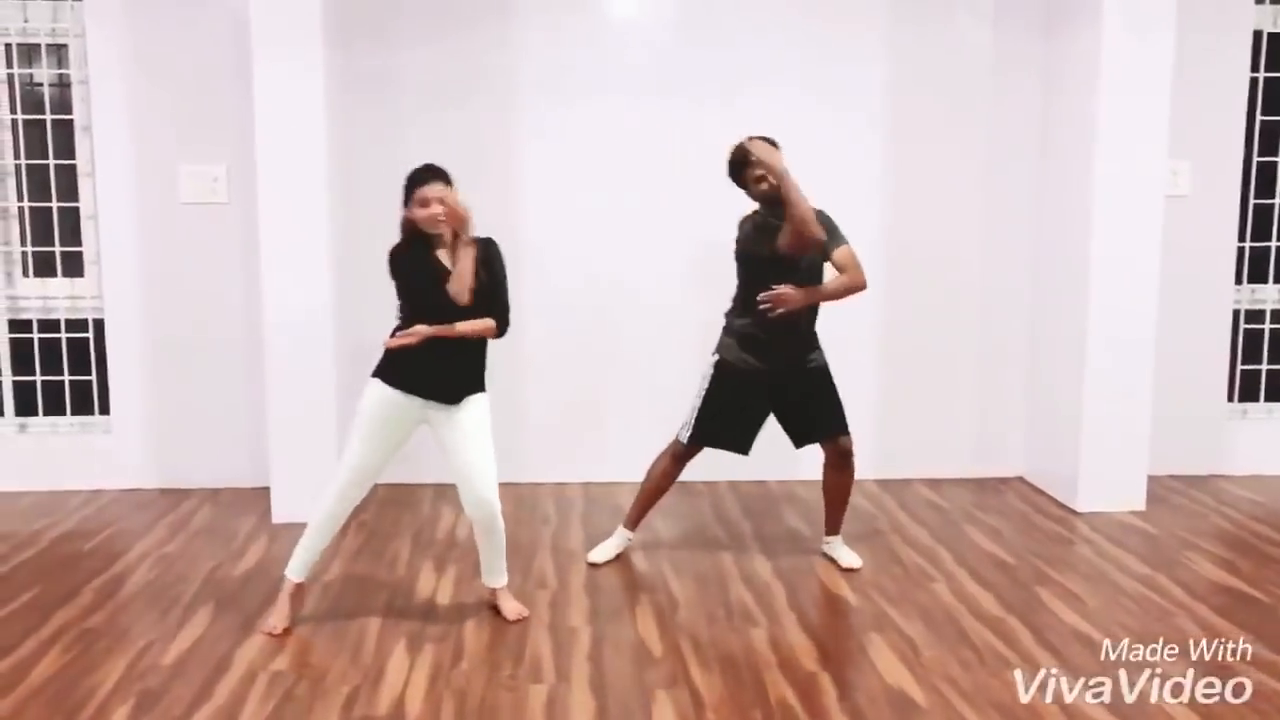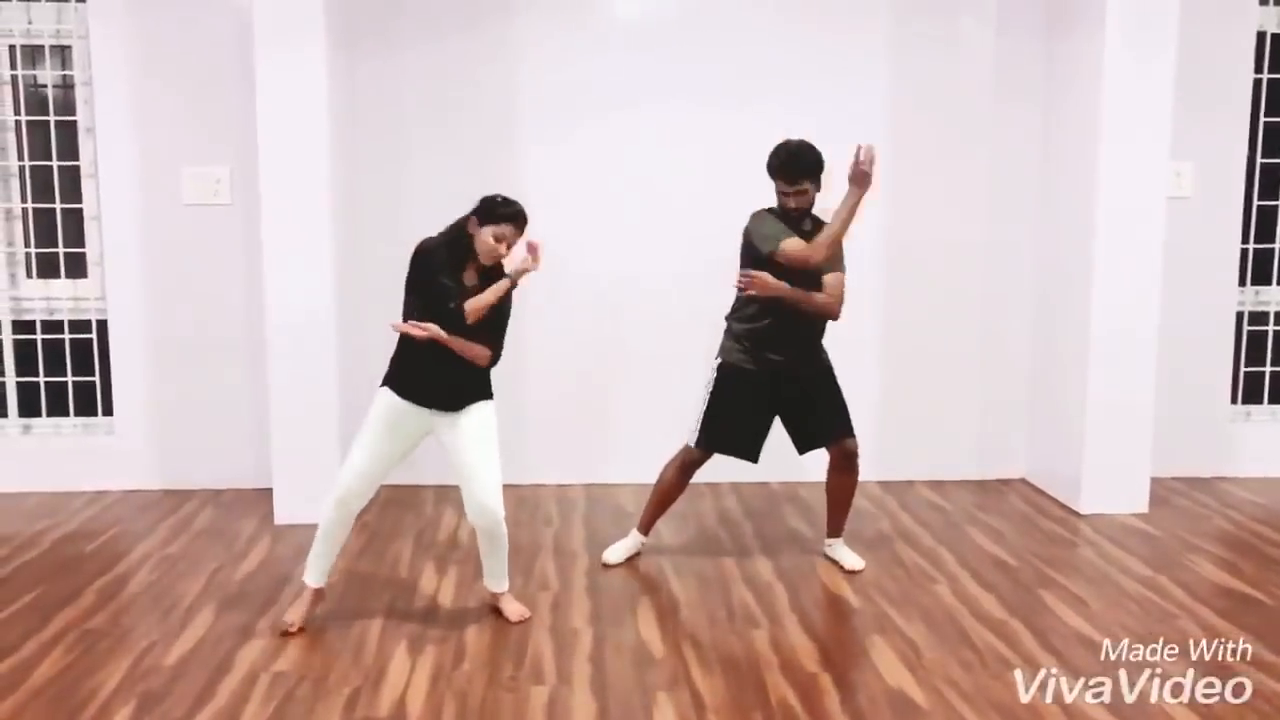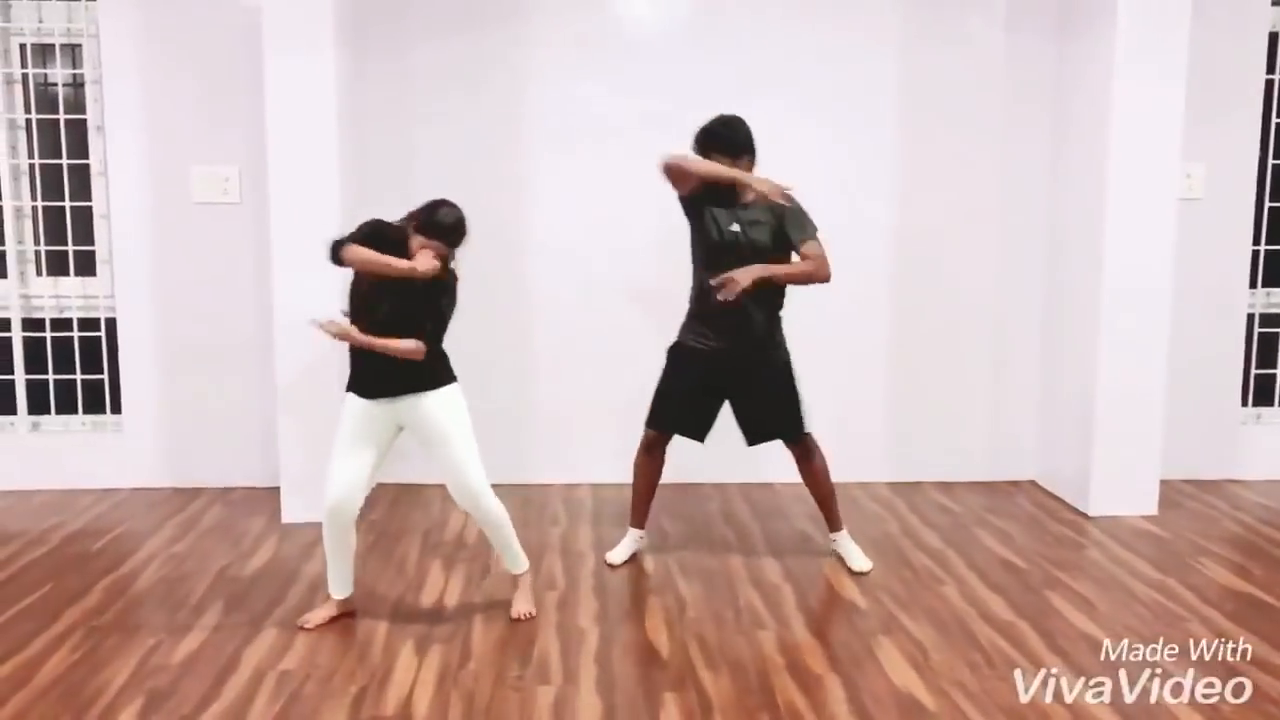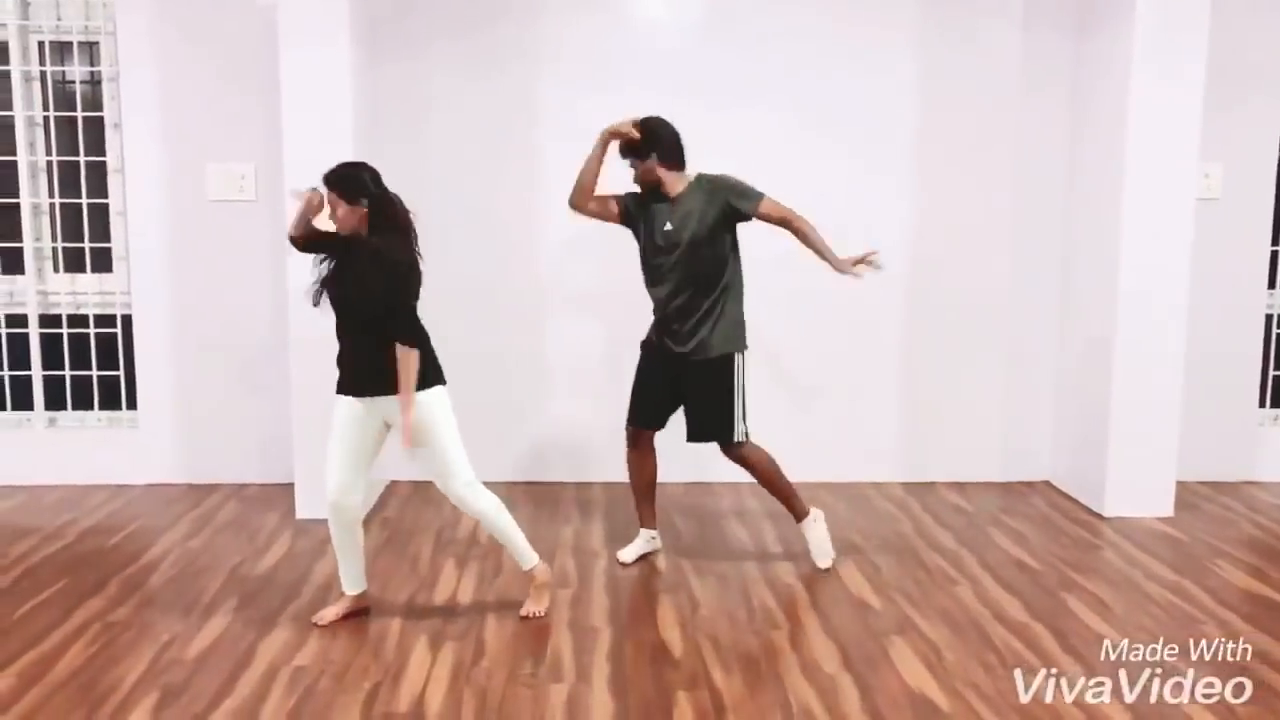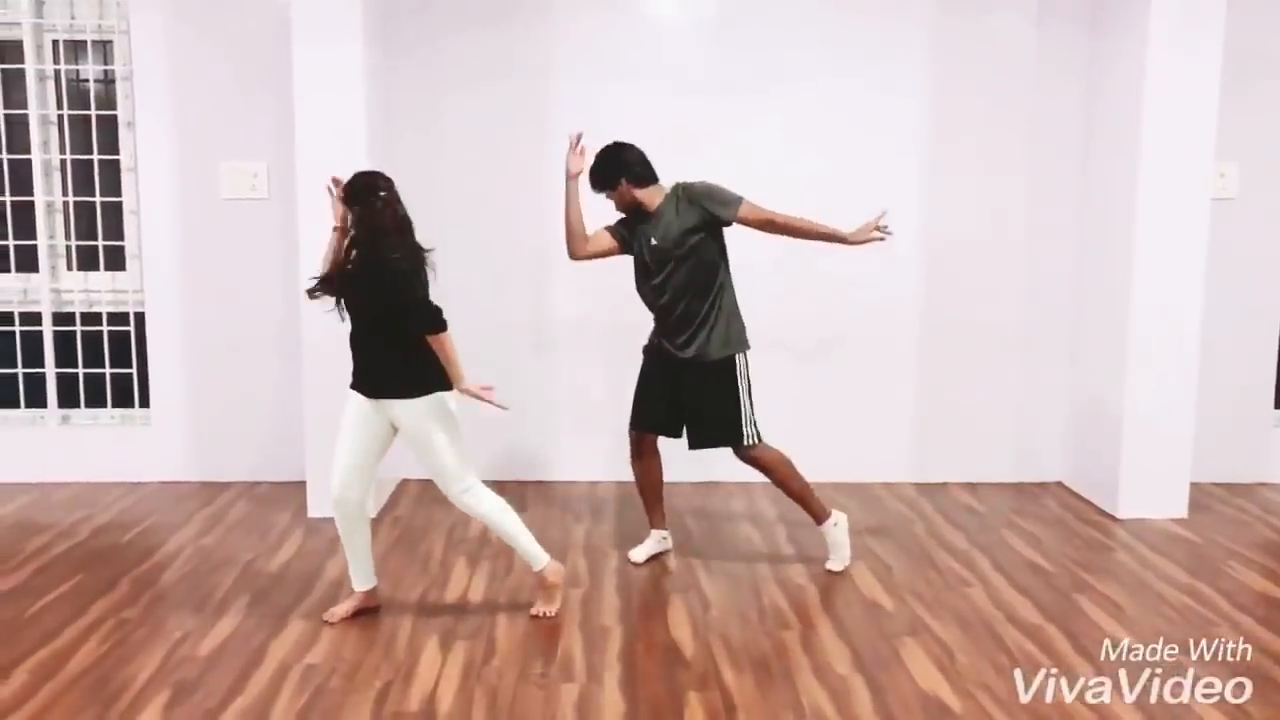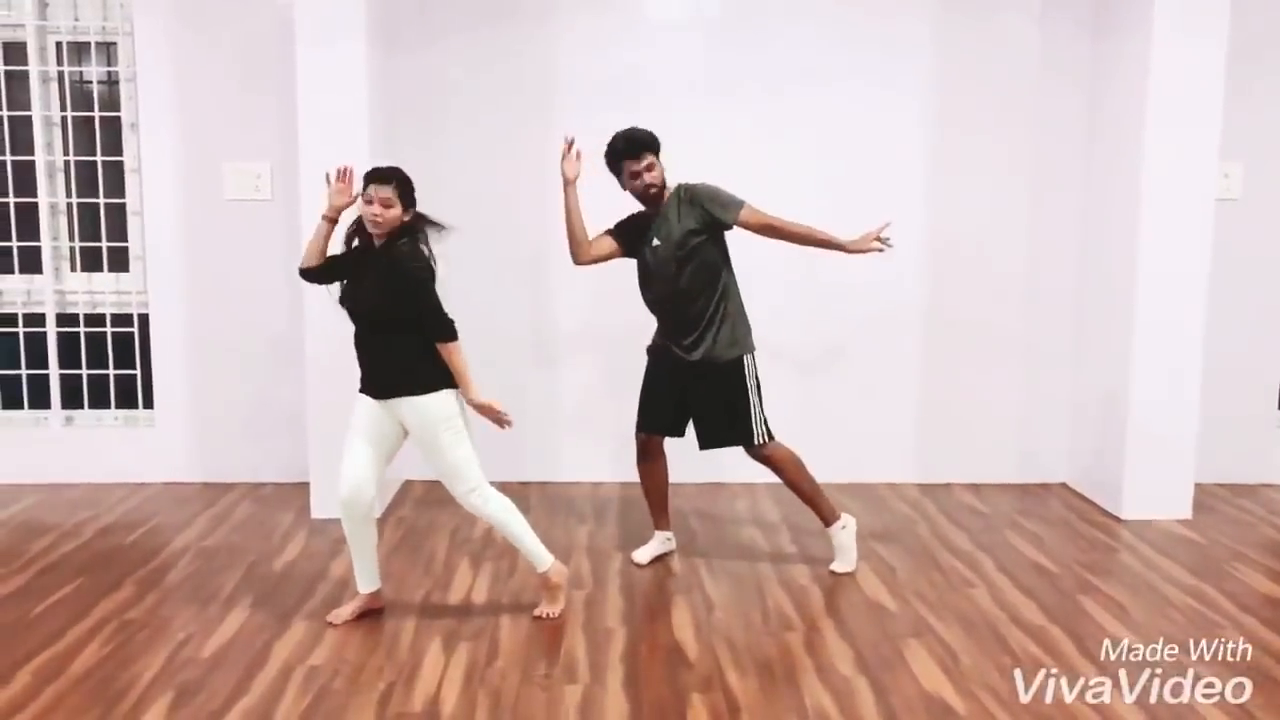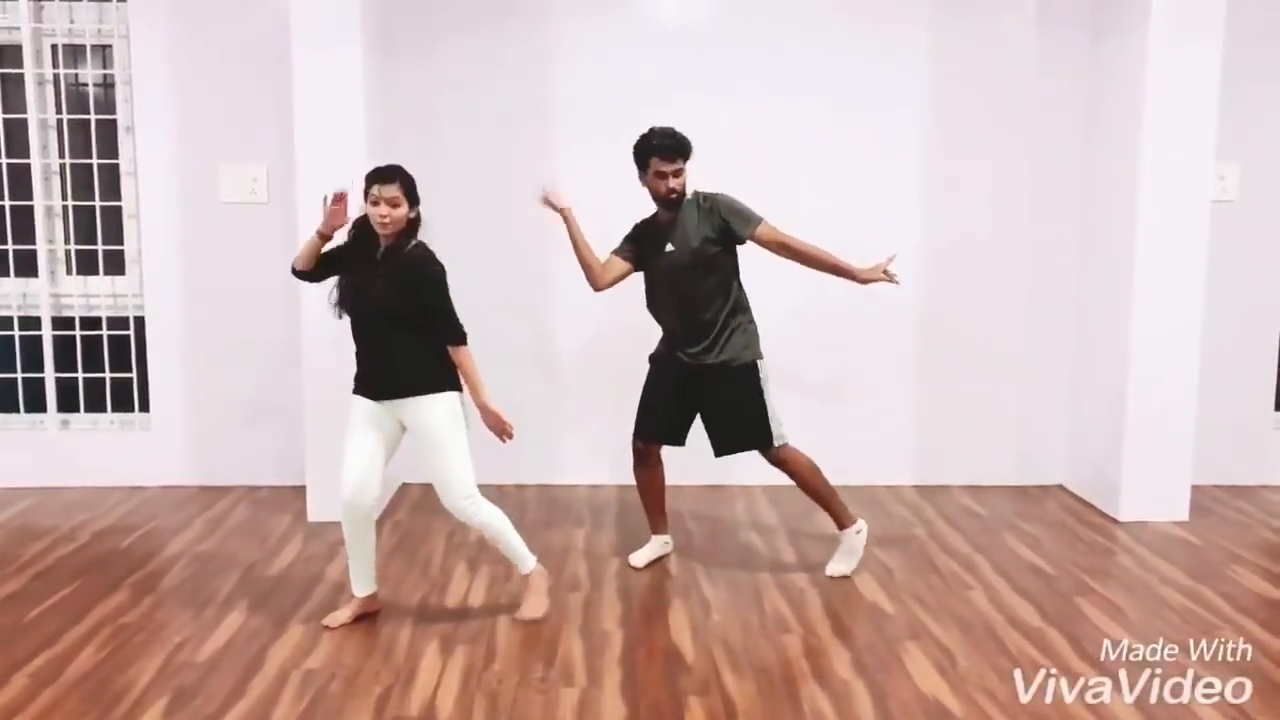
dt=0.3s
person 1, frame 1
left shoulder: (486, 251)
right shoulder: (403, 255)
left elbow: (498, 323)
right elbow: (453, 303)
left wrist: (436, 330)
right wrist: (463, 243)
left hip: (462, 394)
right hip: (398, 387)
left knee: (482, 499)
right knee: (347, 487)
left ankle: (497, 587)
right ankle: (292, 587)
person 1, frame 2
left shoulder: (498, 281)
right shoulder: (432, 254)
left elbow: (487, 355)
right elbow: (461, 314)
left wrist: (441, 335)
right wrist: (507, 280)
left hip: (467, 405)
right hip: (404, 397)
left knee: (486, 506)
right knee: (348, 492)
left ankle: (499, 590)
right ankle: (312, 588)
person 1, frame 3
left shoulder: (444, 280)
right shoulder: (379, 236)
left elbow: (423, 348)
right elbow: (343, 252)
left wrist: (361, 338)
right wrist: (409, 267)
left hip: (431, 393)
right hip: (369, 395)
left knee: (473, 490)
right knee: (338, 500)
left ankle: (520, 576)
right ankle: (340, 597)
person 1, frame 4
left shoulder: (392, 257)
right shoulder: (350, 247)
left elbow: (406, 334)
right elbow: (299, 238)
left wrist: (407, 403)
right wrist: (310, 207)
left hip: (407, 388)
right hip: (356, 391)
left knee: (461, 486)
right knee: (340, 497)
left ankle: (536, 571)
right ankle: (354, 594)
person 1, frame 5
left shoulder: (392, 258)
right shoulder: (368, 256)
left elbow: (430, 321)
right elbow: (328, 284)
left wrist: (459, 381)
right wrist: (340, 231)
left hip: (416, 393)
right hip: (368, 392)
left knee: (464, 490)
right knee: (345, 493)
left ankle: (547, 571)
right ankle: (364, 590)
person 1, frame 6
left shoulder: (408, 261)
right shoulder: (365, 255)
left elbow: (441, 328)
right elbow: (311, 269)
left wrist: (469, 392)
right wrist: (332, 214)
left hip: (426, 392)
right hip: (377, 395)
left knee: (472, 491)
right knee: (353, 494)
left ankle: (551, 572)
right ankle: (369, 593)
person 1, frame 7
left shoulder: (419, 262)
right shoulder: (360, 251)
left elbow: (451, 333)
right elbow: (303, 269)
left wrist: (481, 399)
right wrist: (325, 229)
left hip: (428, 393)
right hip: (372, 394)
left knee: (461, 499)
right knee: (355, 496)
left ankle: (533, 573)
right ankle: (364, 595)
person 2, frame 1
left shoulder: (818, 219)
right shoulder: (752, 228)
left elbow: (856, 277)
right elbow: (808, 239)
left wrist: (807, 296)
right wrist: (780, 173)
left hip: (802, 359)
right hip: (744, 359)
left knee: (841, 447)
right knee: (684, 447)
left ankle: (832, 539)
right ankle: (625, 532)
person 2, frame 2
left shoulder: (825, 230)
right shoulder: (762, 223)
left elbow: (833, 305)
right elbow: (813, 257)
left wrist: (781, 290)
right wrist: (855, 193)
left hip: (805, 362)
right hip: (745, 362)
left knee: (845, 449)
right knee: (694, 453)
left ankle: (833, 540)
right ankle: (638, 535)
person 2, frame 3
left shoulder: (783, 208)
right shoulder: (701, 198)
left elbow: (821, 269)
right elbow: (672, 164)
left wrist: (759, 271)
right wrist: (742, 179)
left hip: (761, 348)
right hip: (699, 344)
left knee: (800, 441)
right knee: (654, 436)
left ankle: (838, 535)
right ankle: (635, 533)
person 2, frame 4
left shoulder: (716, 191)
right shoulder: (641, 207)
left elbow: (785, 217)
right elbow: (580, 202)
left wrist: (835, 260)
right wrist: (604, 143)
left hip: (716, 345)
right hip: (664, 342)
left knee: (735, 445)
right knee: (637, 432)
left ankle: (807, 518)
right ankle: (648, 532)
person 2, frame 5
left shoulder: (696, 198)
right shoulder: (632, 227)
left elbow: (768, 220)
right elbow: (578, 248)
left wrist: (846, 237)
right wrist: (572, 180)
left hip: (718, 349)
right hip: (666, 349)
left knee: (747, 447)
right knee: (640, 437)
left ankle: (828, 521)
right ankle: (659, 533)
person 2, frame 6
left shoulder: (699, 200)
right shoulder: (633, 229)
left elbow: (768, 225)
right elbow: (581, 254)
left wrist: (846, 245)
right wrist: (570, 187)
left hip: (724, 350)
right hip: (671, 350)
left knee: (760, 446)
right knee: (647, 439)
left ankle: (838, 523)
right ankle: (663, 534)
person 2, frame 7
left shoulder: (715, 209)
right shoulder: (642, 236)
left elbow: (780, 242)
right elbow: (599, 278)
left wrist: (855, 273)
right wrist: (568, 218)
left hip: (732, 354)
right hip: (676, 356)
left knee: (774, 449)
right knee: (644, 446)
left ankle: (850, 527)
right ankle: (660, 537)
